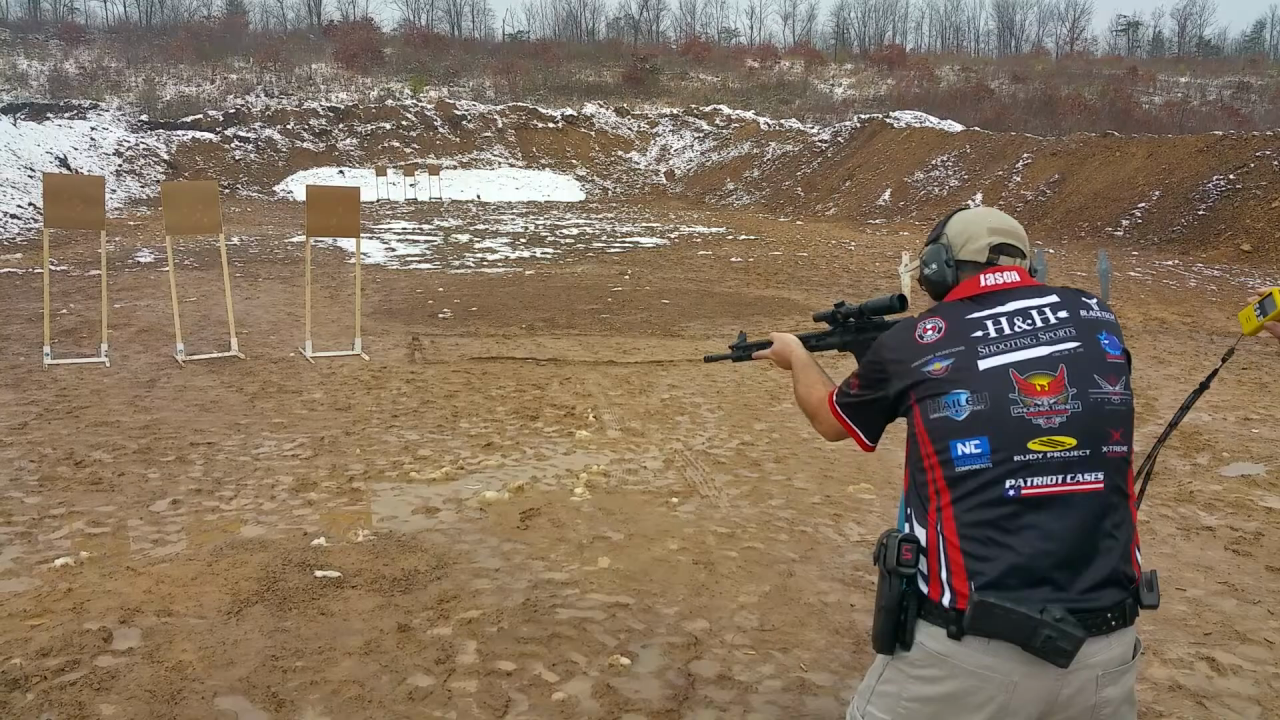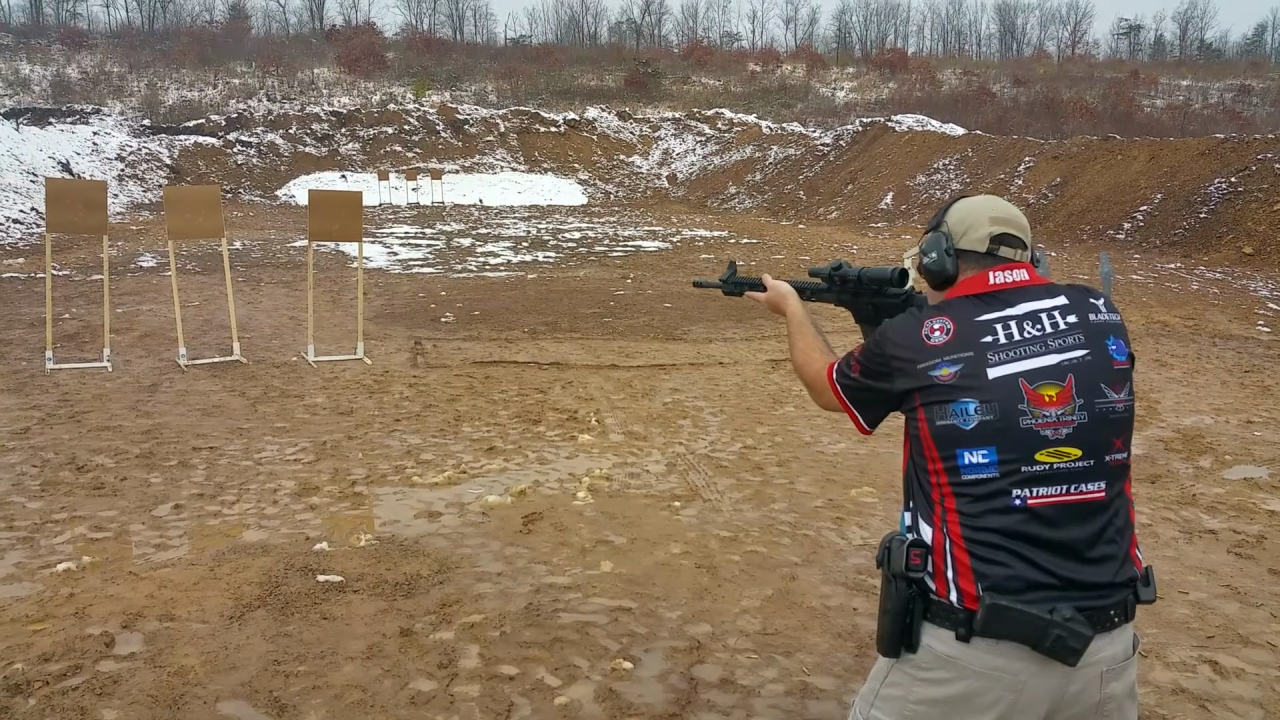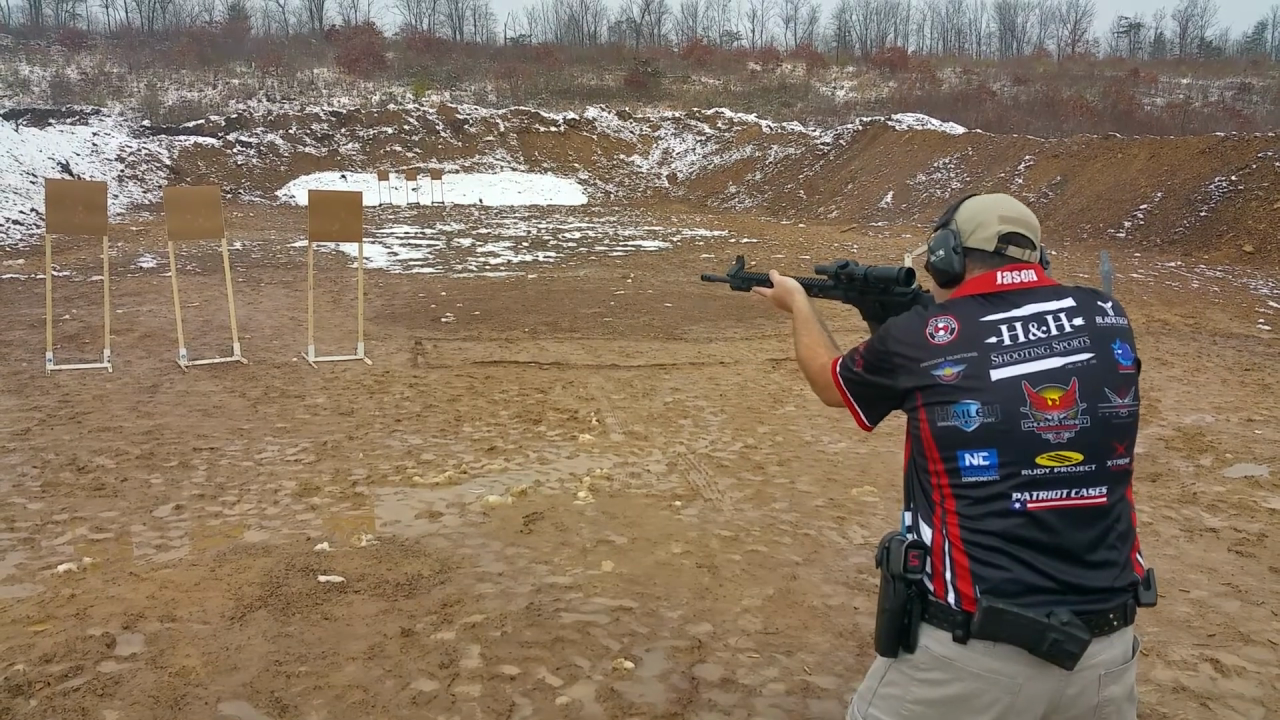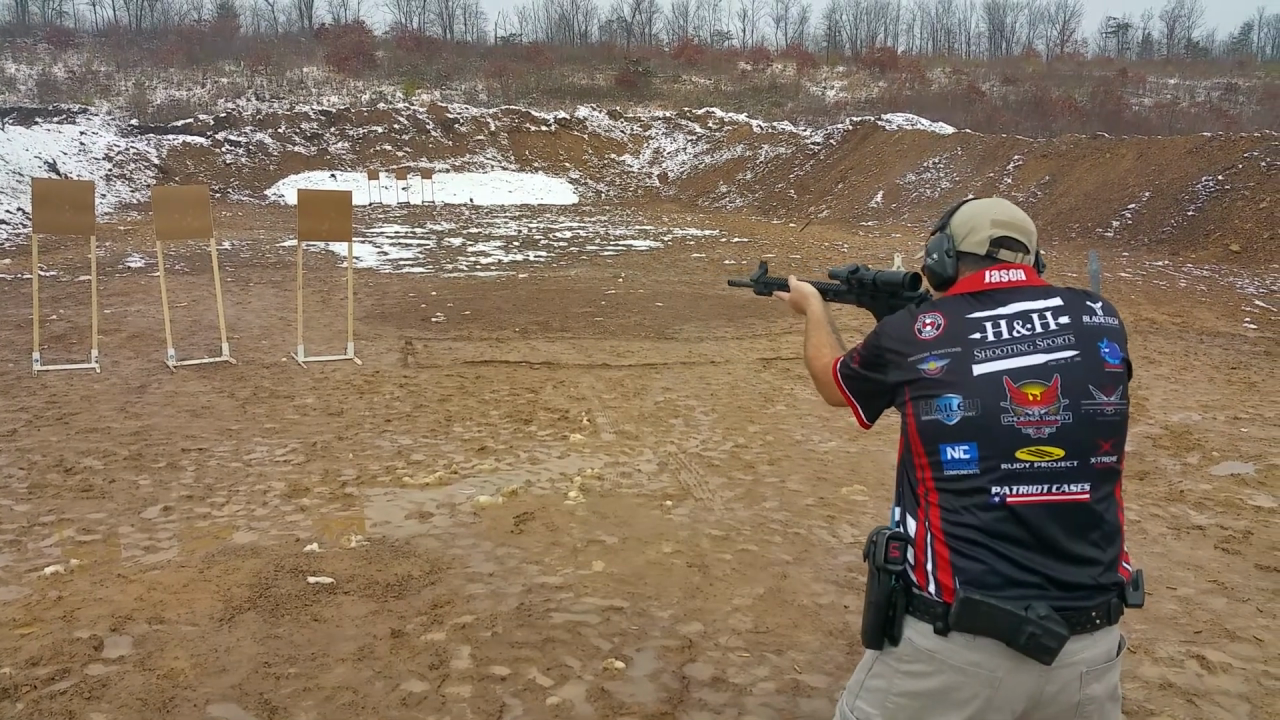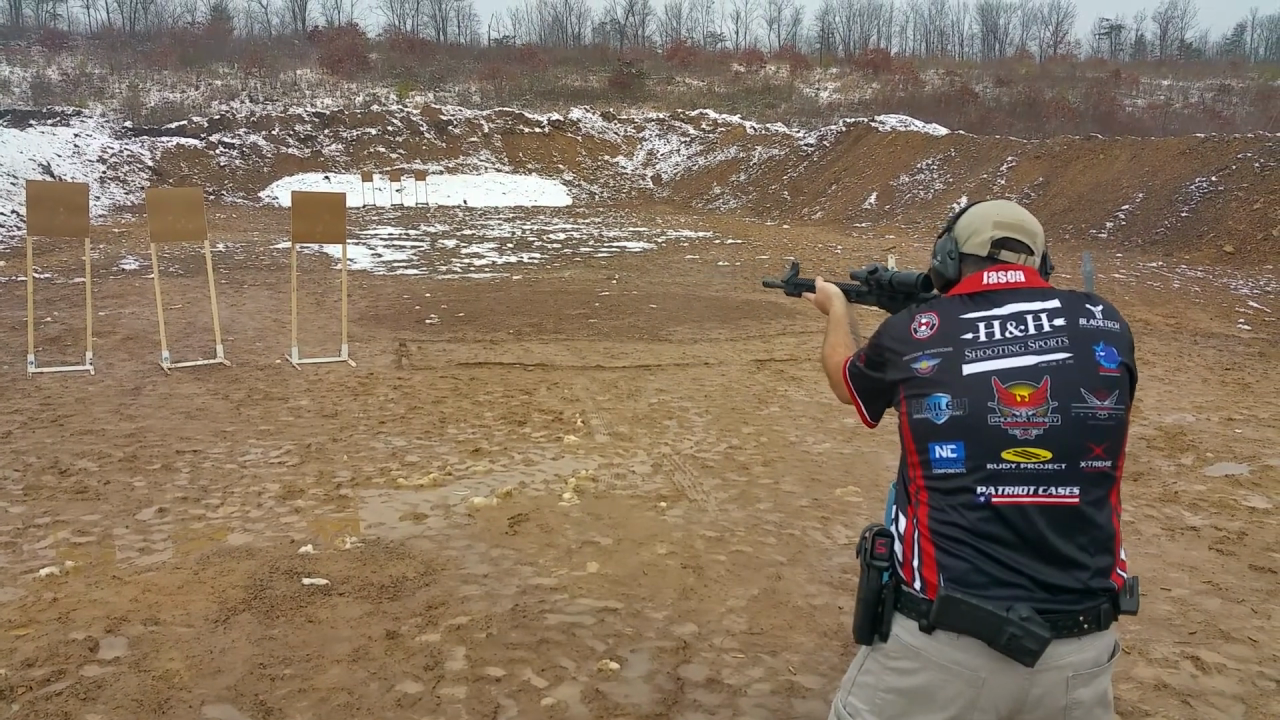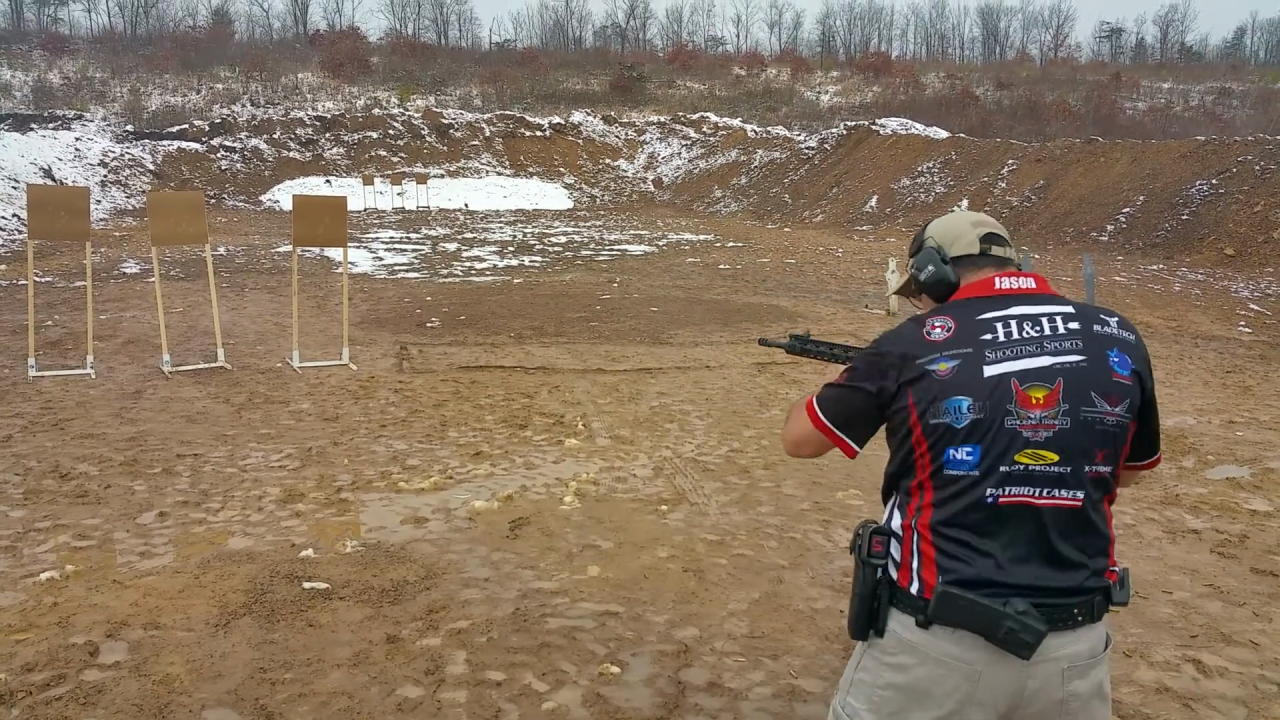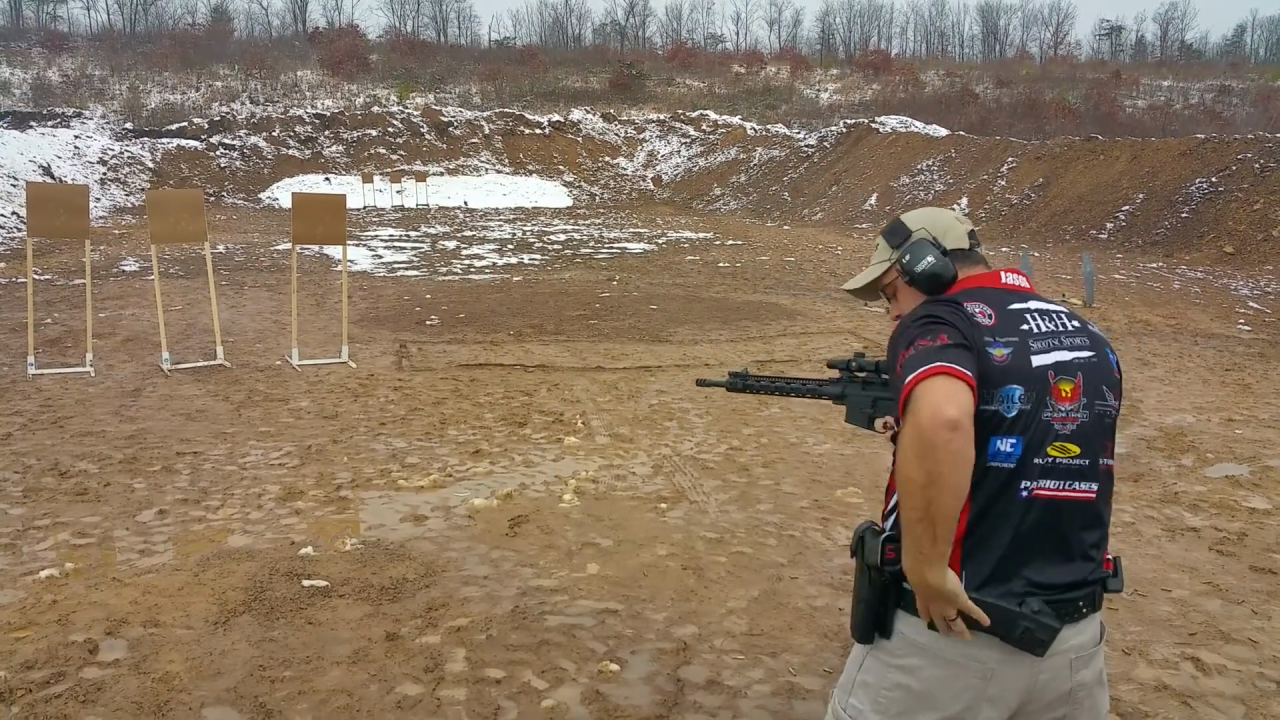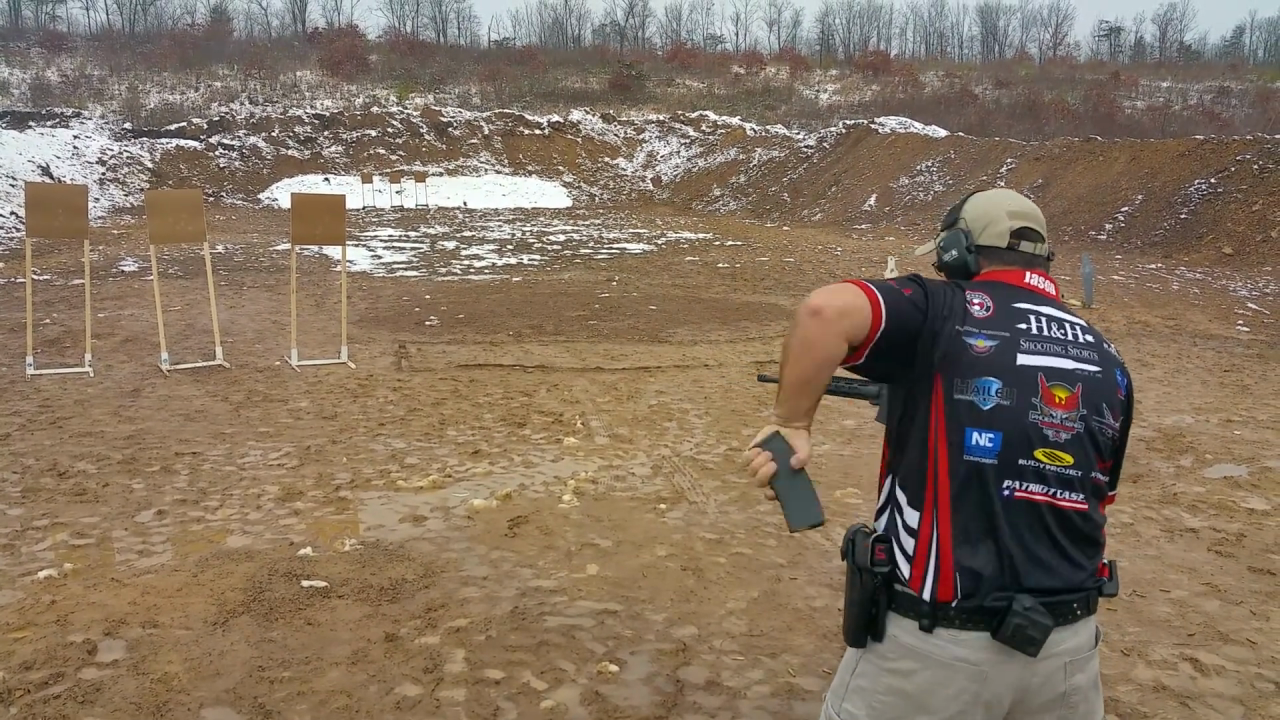
dt=0.7s
person 1, frame 1
left shoulder: (913, 343)
right shoulder: (1094, 318)
left elbow: (832, 418)
left wrist: (793, 354)
left hip: (967, 650)
right hip: (1104, 649)
person 1, frame 2
left shoulder: (914, 339)
right shoulder: (1099, 316)
left elbow: (828, 389)
left wrist: (790, 304)
left hip: (970, 653)
right hip: (1102, 645)
person 1, frame 3
left shoulder: (919, 336)
right shoulder: (1107, 319)
left elbow: (832, 383)
left wrist: (797, 301)
left hip: (968, 652)
right hip: (1101, 648)
person 1, frame 4
left shoulder: (911, 335)
right shoulder: (1100, 322)
left elbow: (834, 383)
left wrist: (812, 304)
left hip: (952, 646)
right hip: (1086, 647)
person 1, frame 5
left shoulder: (913, 333)
right shoulder: (1103, 325)
left elbow: (847, 379)
left wrist: (836, 307)
left hip: (940, 643)
right hip: (1079, 650)
person 1, frame 6
left shoulder: (915, 344)
right shoulder: (1117, 338)
left elbow: (798, 438)
left wrist: (855, 381)
left hip: (936, 641)
right hip: (1071, 645)
person 1, frame 7
left shoulder: (940, 323)
right shoulder: (1090, 340)
left elbow: (943, 420)
left wrist: (926, 563)
left hip: (941, 634)
right hip: (1070, 634)
person 1, frame 8
left shoulder: (939, 311)
right shoulder: (1107, 360)
left elbow: (828, 309)
left wrist: (791, 423)
left hip: (933, 640)
right hip: (1065, 642)
